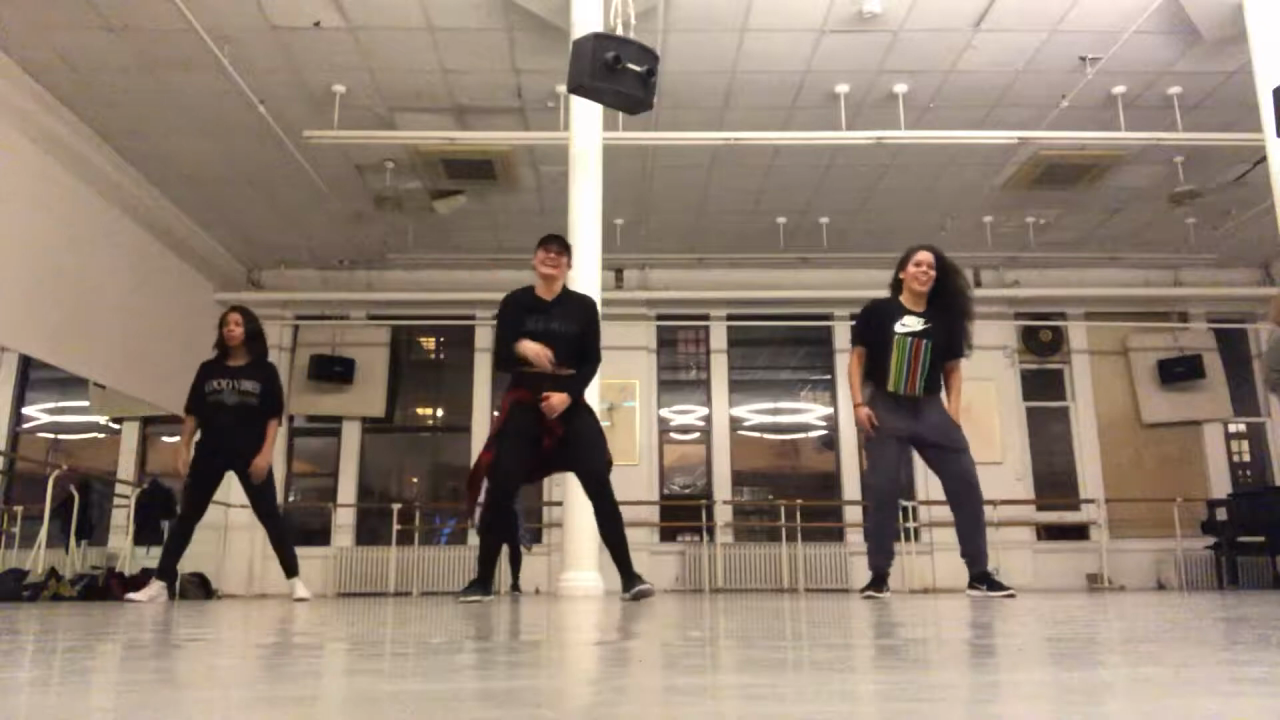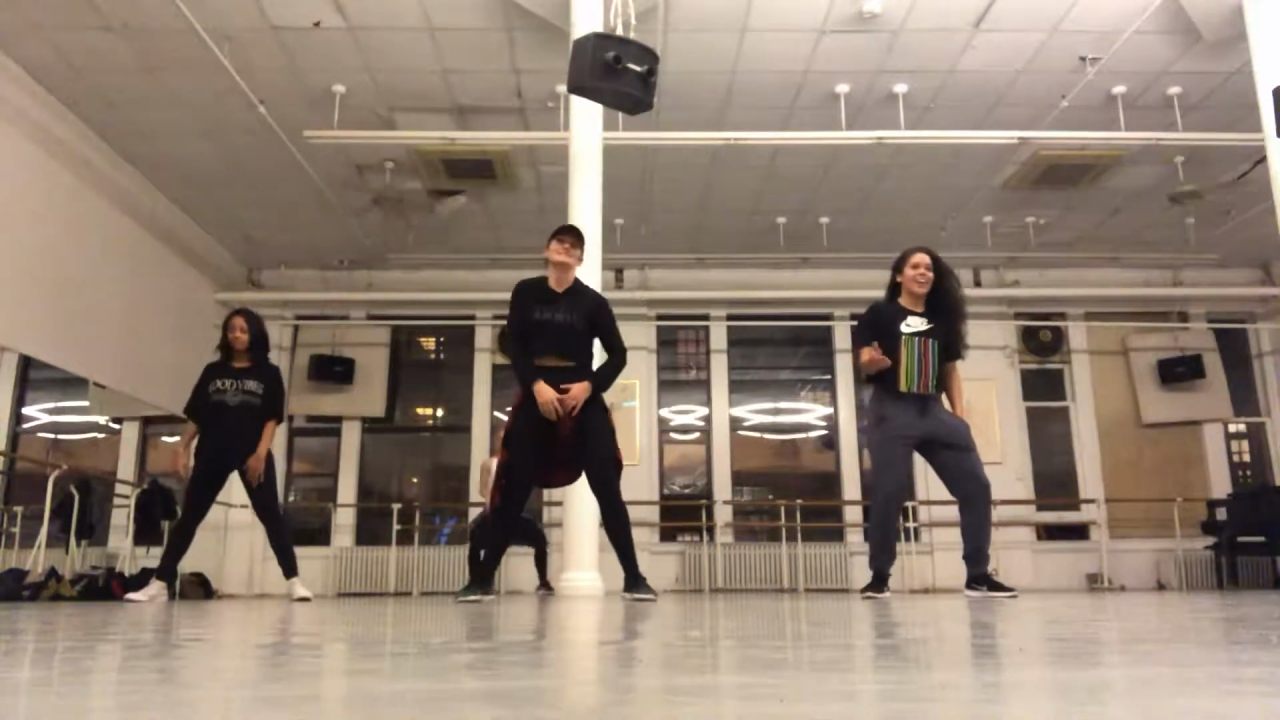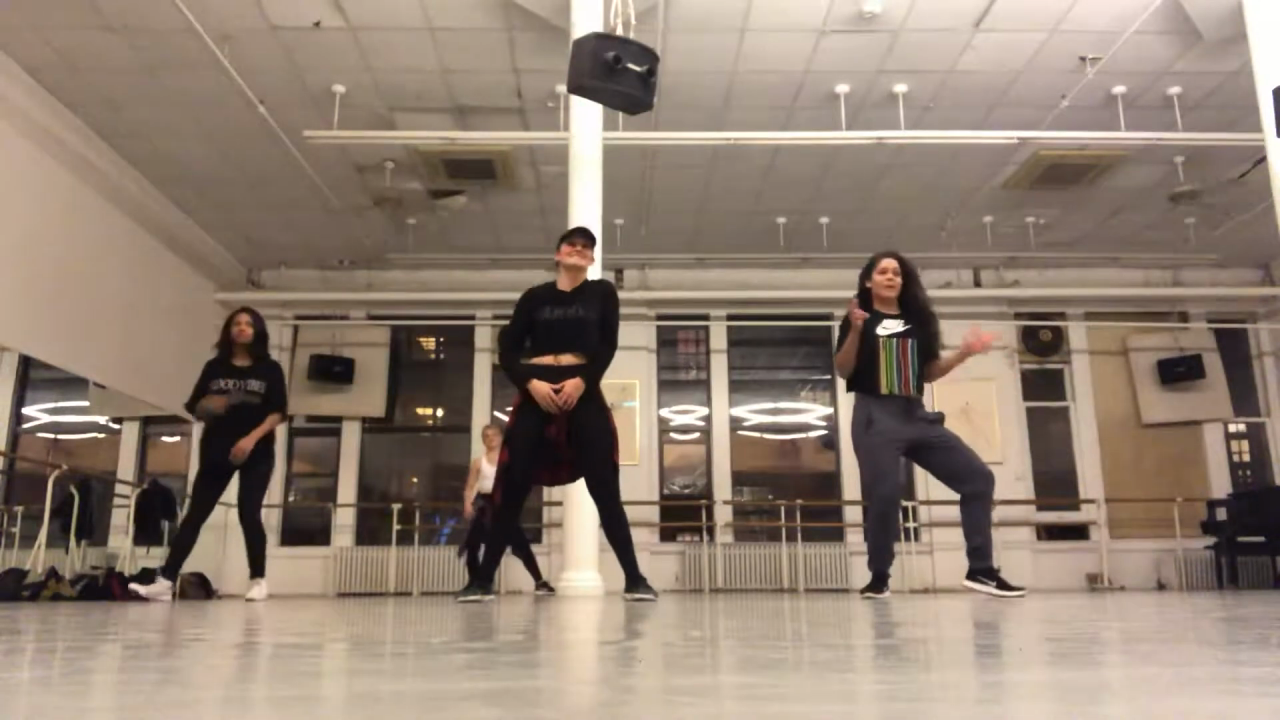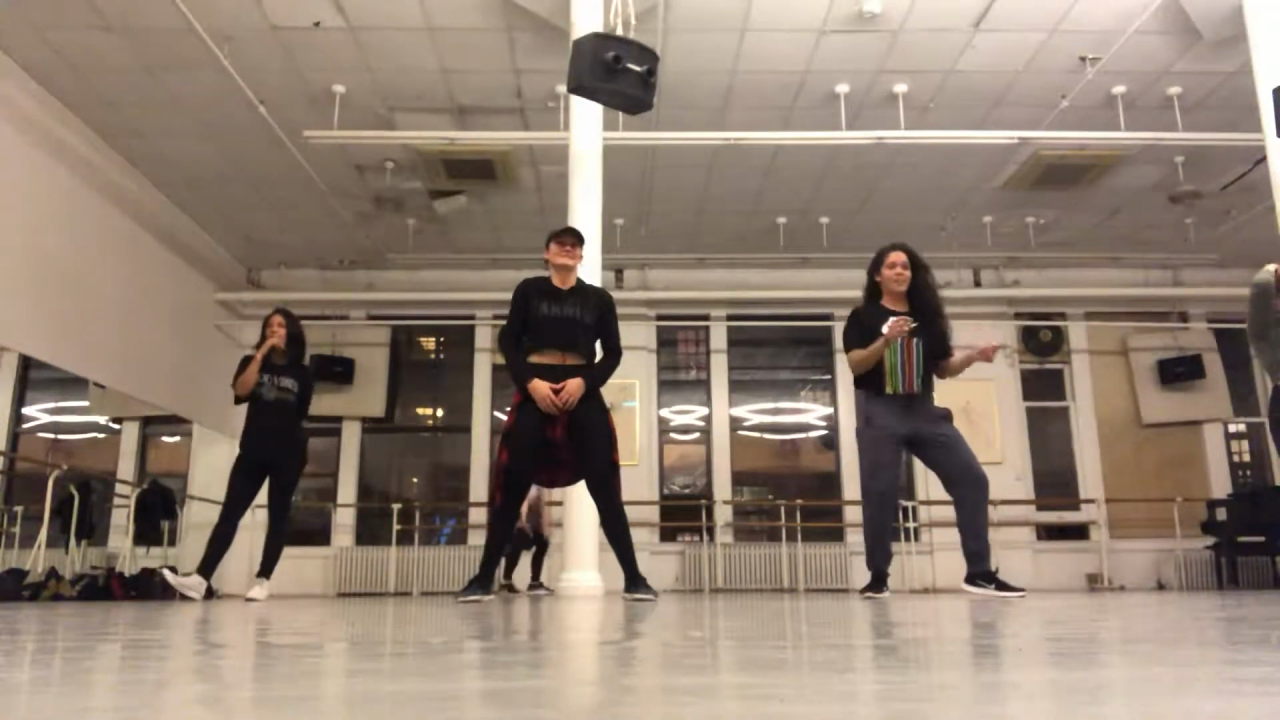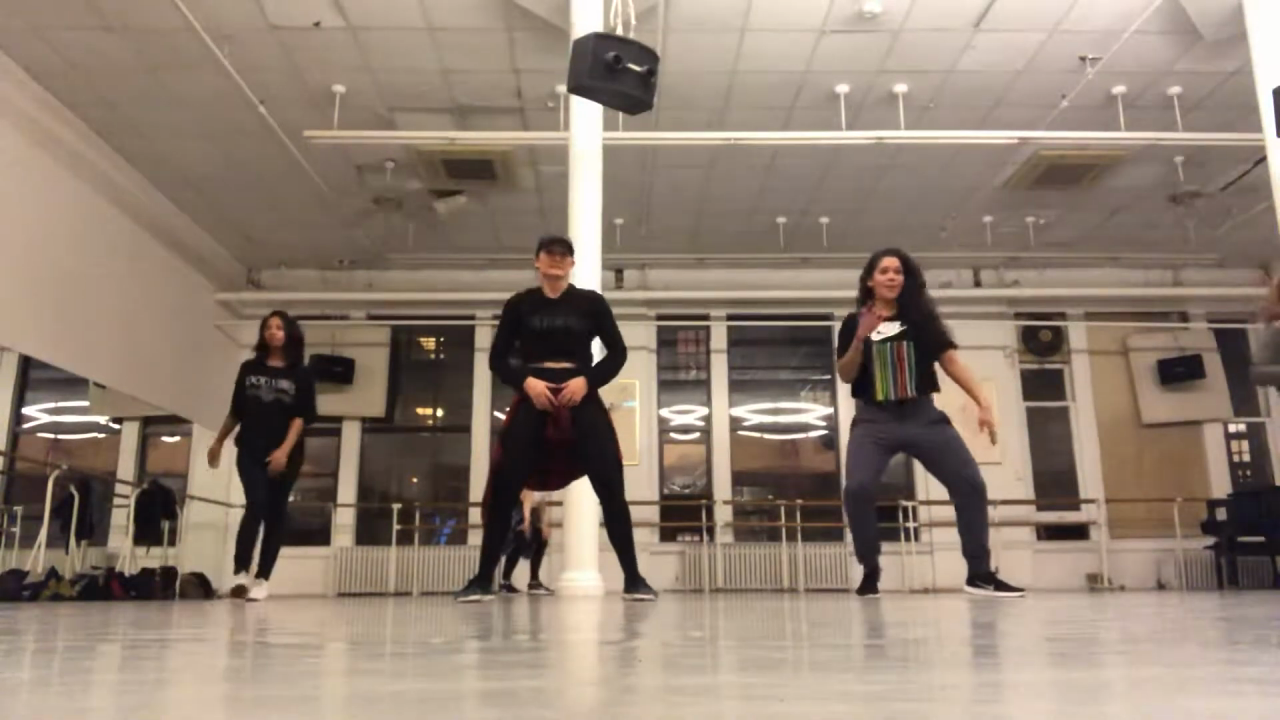
dt=1s
person 1, frame 1
left shoulder: (583, 306)
right shoulder: (515, 303)
left elbow: (592, 360)
right elbow: (501, 360)
left wrist: (568, 395)
right wrist: (521, 346)
left hip: (570, 399)
right hip: (524, 399)
left knee: (600, 483)
right knee: (501, 488)
left ankle: (629, 576)
right ankle: (483, 580)
person 1, frame 2
left shoulder: (592, 301)
right shoulder: (525, 292)
left elbow: (617, 354)
right elbow: (515, 348)
left wrist: (590, 386)
right wrist: (536, 385)
left hip: (583, 394)
right hip: (535, 393)
left knee: (606, 486)
right knee: (514, 488)
left ankle: (633, 579)
right ankle: (482, 579)
person 1, frame 3
left shoulder: (603, 292)
right shoulder: (534, 297)
left elbow: (608, 346)
right elbow: (508, 350)
left wrist: (582, 381)
right wrist: (529, 383)
left hip: (584, 393)
right hip: (536, 393)
left knee: (605, 488)
right knee: (512, 488)
left ankle: (634, 578)
right ankle: (482, 579)
person 1, frame 4
left shoulder: (598, 298)
right shoulder: (528, 291)
left elbow: (613, 352)
right elbow: (509, 343)
left wrist: (584, 381)
right wrist: (530, 381)
left hip: (583, 392)
right hip: (535, 391)
left knee: (604, 487)
right knee: (512, 486)
left ankle: (633, 578)
right ankle: (484, 578)
person 1, frame 5
left shoulder: (591, 302)
right shoulder: (519, 305)
left elbow: (617, 352)
right elbow: (497, 359)
left wrist: (588, 380)
right wrist: (525, 381)
left hip: (581, 396)
right hip: (533, 397)
left knee: (610, 484)
right knee: (504, 487)
left ankle: (633, 578)
right ankle: (483, 579)
person 2, frame 1
left shoulder: (945, 318)
right shoulder: (877, 311)
left elbow: (952, 368)
right elbow: (858, 357)
left wrist: (954, 408)
right wrist: (859, 403)
left hip: (930, 411)
right hip: (887, 409)
left knee: (966, 487)
right knee: (883, 490)
left ankle: (978, 574)
right ankle: (879, 576)
person 2, frame 2
left shoulder: (943, 319)
right shoulder: (879, 314)
left elbow: (950, 370)
right elbow: (863, 362)
left wrist: (959, 415)
right wrist: (873, 362)
left hip: (934, 411)
right hip: (891, 411)
left knee: (976, 486)
right knee: (889, 492)
left ankle: (978, 576)
right ankle: (880, 576)
person 2, frame 3
left shoulder: (917, 320)
right shoulder: (857, 319)
left elbow: (930, 371)
right elbow: (843, 371)
left wrist: (964, 353)
right wrist: (854, 332)
left hip: (917, 415)
right hip: (875, 417)
left knee: (978, 477)
right knee: (884, 494)
left ankle: (981, 570)
right ankle: (879, 577)
person 2, frame 4
left shoulder: (927, 317)
right shoulder: (864, 316)
left elbow: (943, 369)
right elbow: (855, 365)
left wrist: (973, 356)
right wrist: (887, 339)
left hip: (924, 411)
right hip: (880, 412)
left knee: (972, 480)
right knee: (880, 492)
left ankle: (979, 572)
right ankle: (878, 575)
person 2, frame 5
left shoulder: (920, 318)
right shoulder: (853, 324)
left elbow: (950, 360)
right elbow: (845, 375)
left wrist: (983, 403)
right wrist: (861, 338)
left hip: (922, 416)
right hip: (873, 419)
left knee: (970, 484)
right knee: (858, 489)
left ankle: (979, 573)
right ankle: (870, 571)
person 3, frame 1
left shoulder: (264, 370)
right shoulder: (208, 370)
left elbow: (274, 416)
right elbow: (193, 413)
left wrist: (265, 454)
right wrist: (184, 448)
left hip: (250, 455)
right hip: (209, 453)
left knee: (271, 516)
right knee: (187, 516)
left ankle: (295, 581)
right ankle: (160, 584)
person 3, frame 2
left shoulder: (268, 373)
right shoulder: (212, 371)
left elbow: (273, 418)
right elbow: (196, 416)
left wrist: (261, 452)
right wrist: (182, 448)
left hip: (252, 455)
right hip: (212, 454)
left knee: (271, 516)
right knee: (189, 516)
left ankle: (293, 581)
right ankle: (160, 583)
person 3, frame 3
left shoulder: (270, 369)
right shoulder: (214, 367)
left elbow: (277, 413)
right elbow: (195, 408)
left wrist: (252, 438)
right wrist: (207, 406)
left hip: (256, 454)
right hip: (217, 452)
left knee: (248, 513)
right knee: (195, 514)
left ankle: (258, 580)
right ankle: (165, 582)
person 3, frame 4
left shoulder: (302, 373)
right shoulder: (251, 362)
right elbow: (241, 391)
left wrist: (298, 445)
right wrist: (262, 353)
left hip: (288, 454)
right hip: (253, 451)
left knee: (278, 517)
right knee: (230, 513)
left ankle: (262, 581)
right ankle: (201, 579)
person 3, frame 5
left shoulder: (300, 375)
right shoulder: (249, 368)
left elbow: (301, 417)
right elbow: (236, 412)
left wrist: (285, 450)
right wrist: (217, 442)
left hip: (283, 455)
right hip: (250, 451)
left knee: (275, 515)
right knee: (256, 505)
left ankle: (261, 580)
right ankle: (240, 574)
